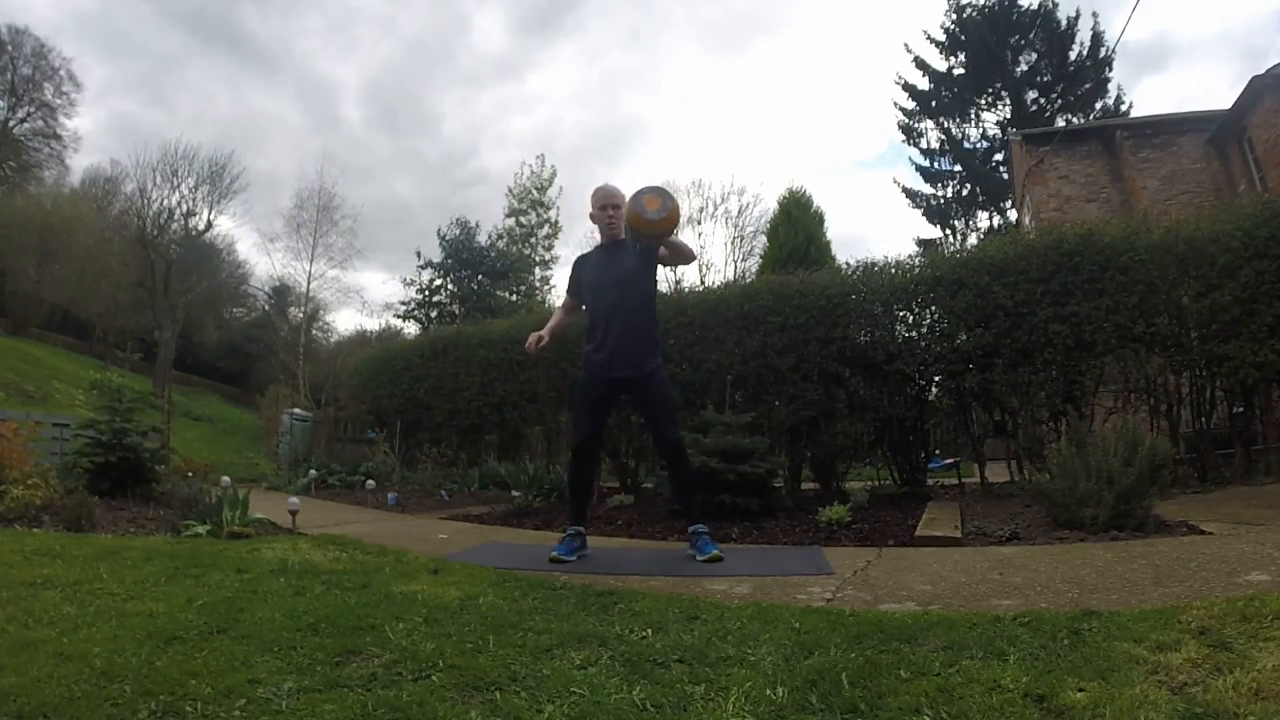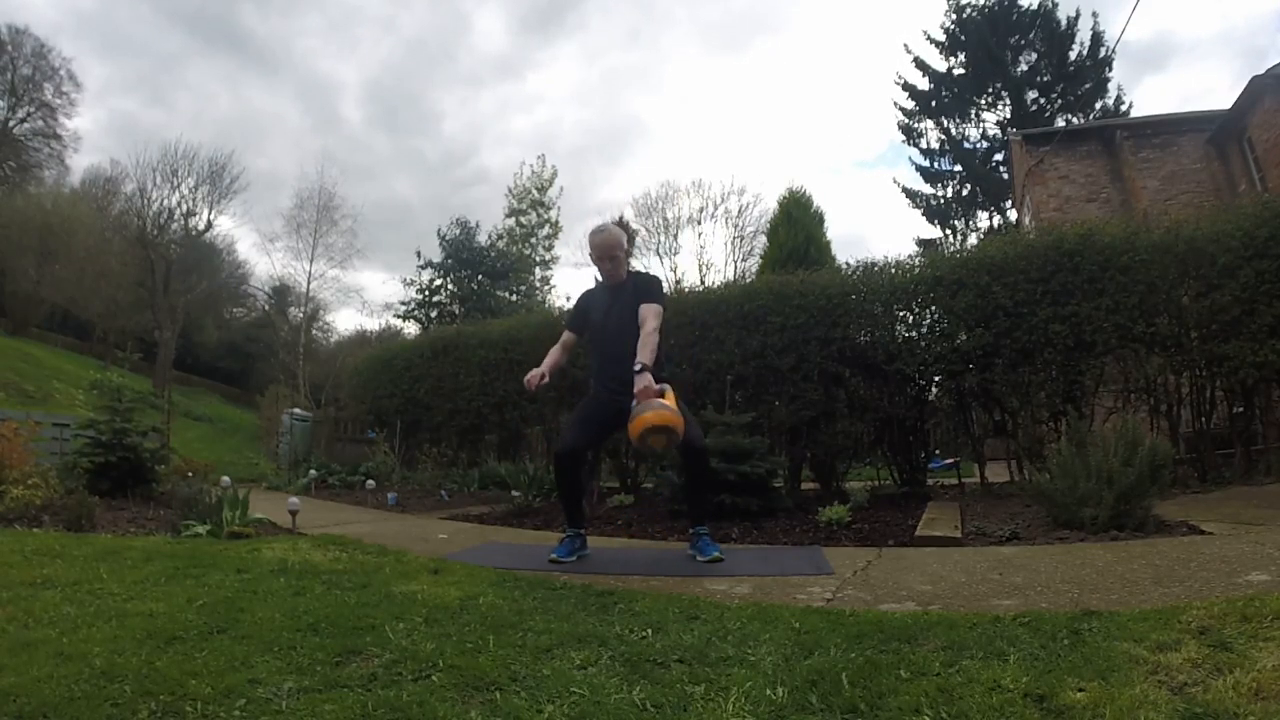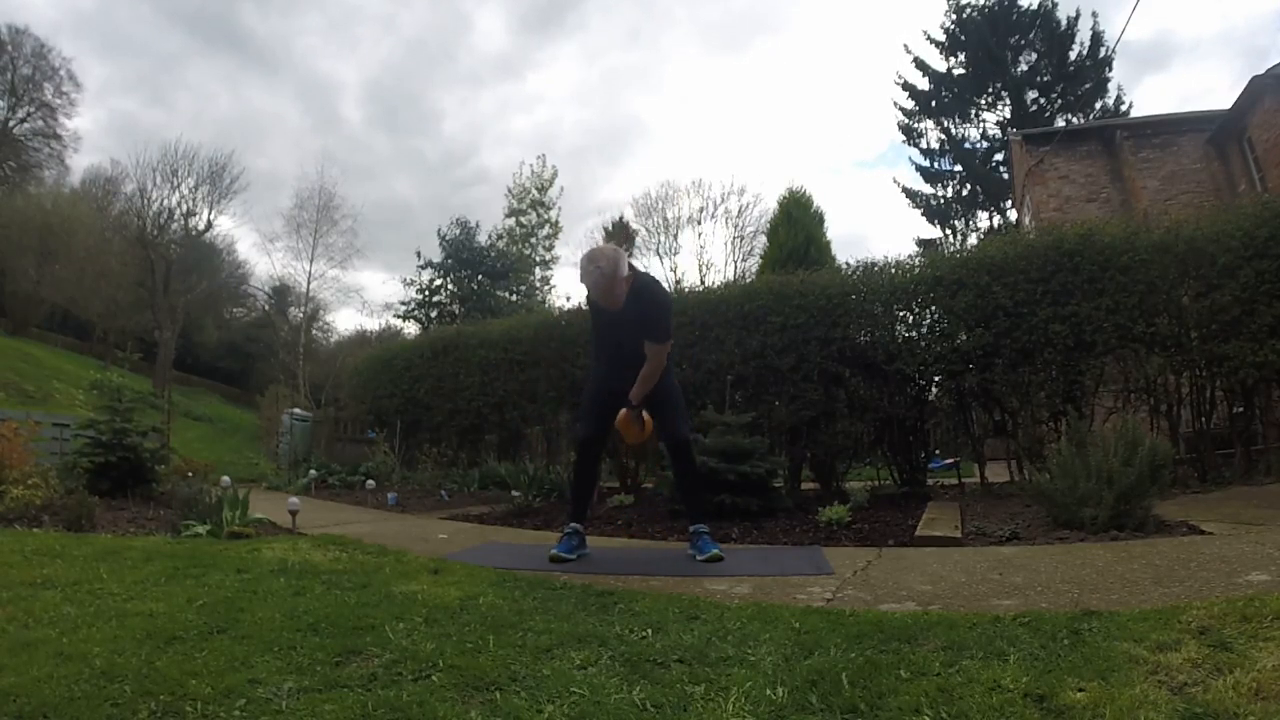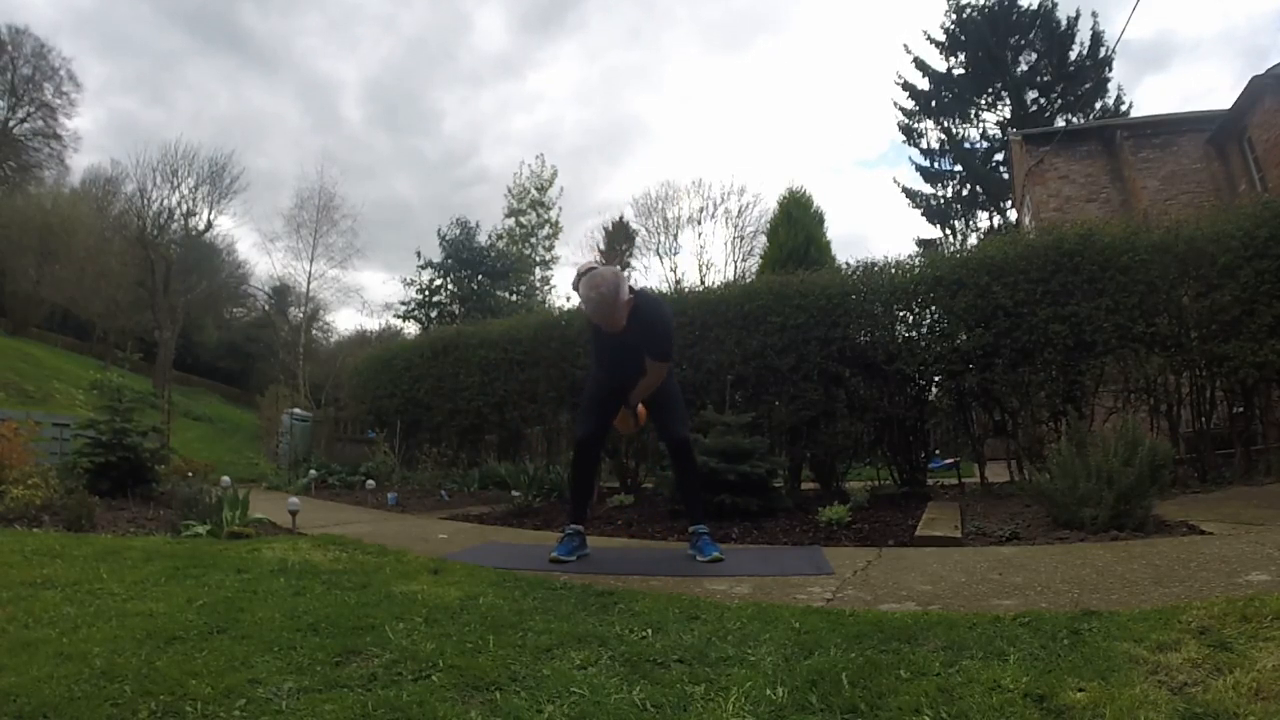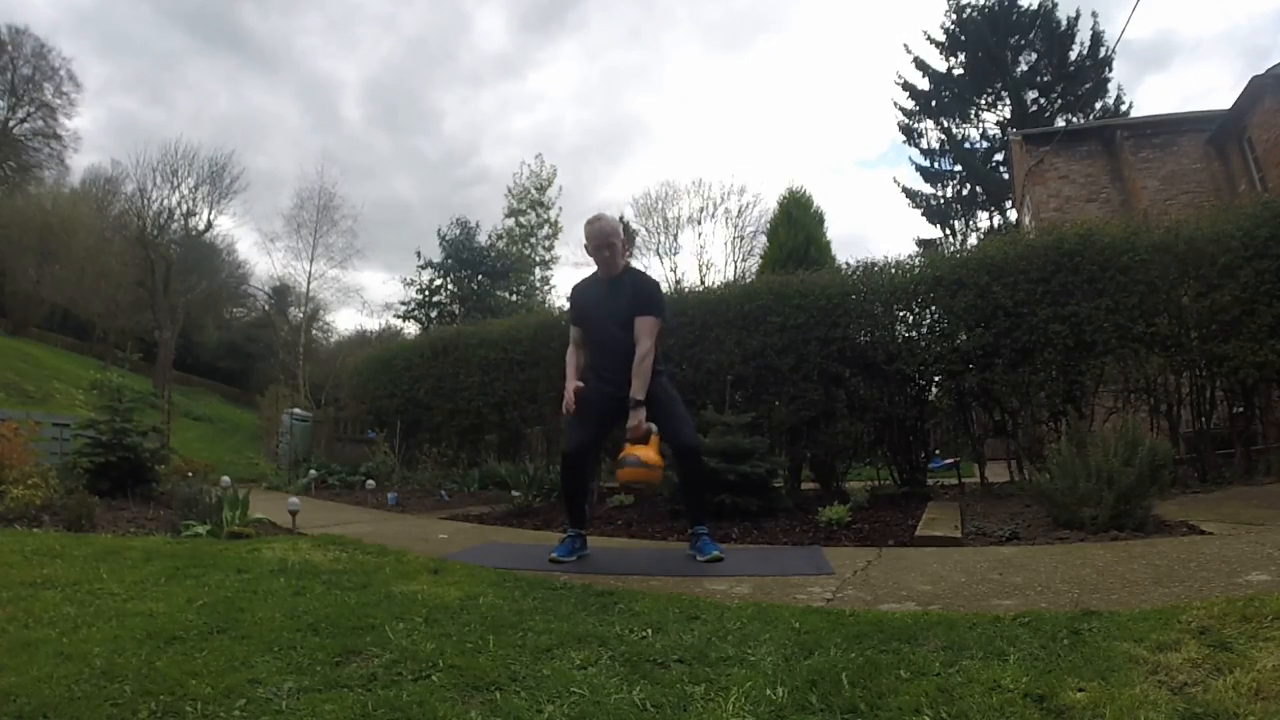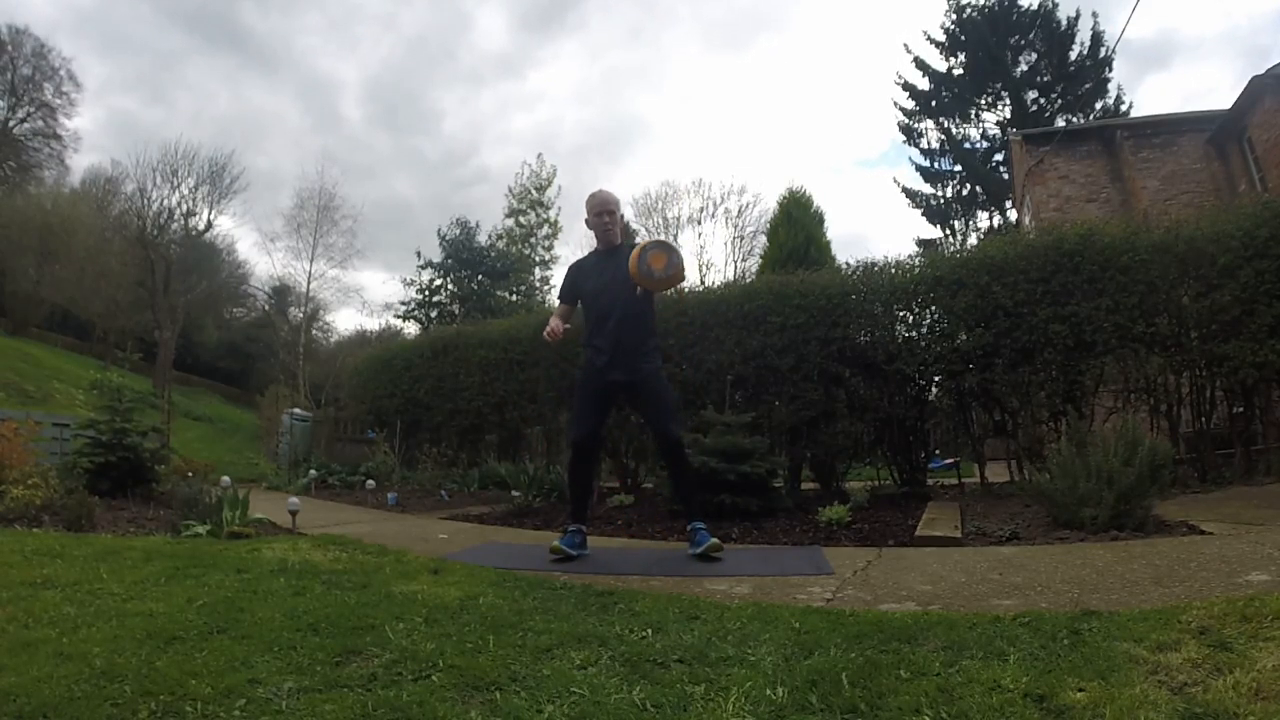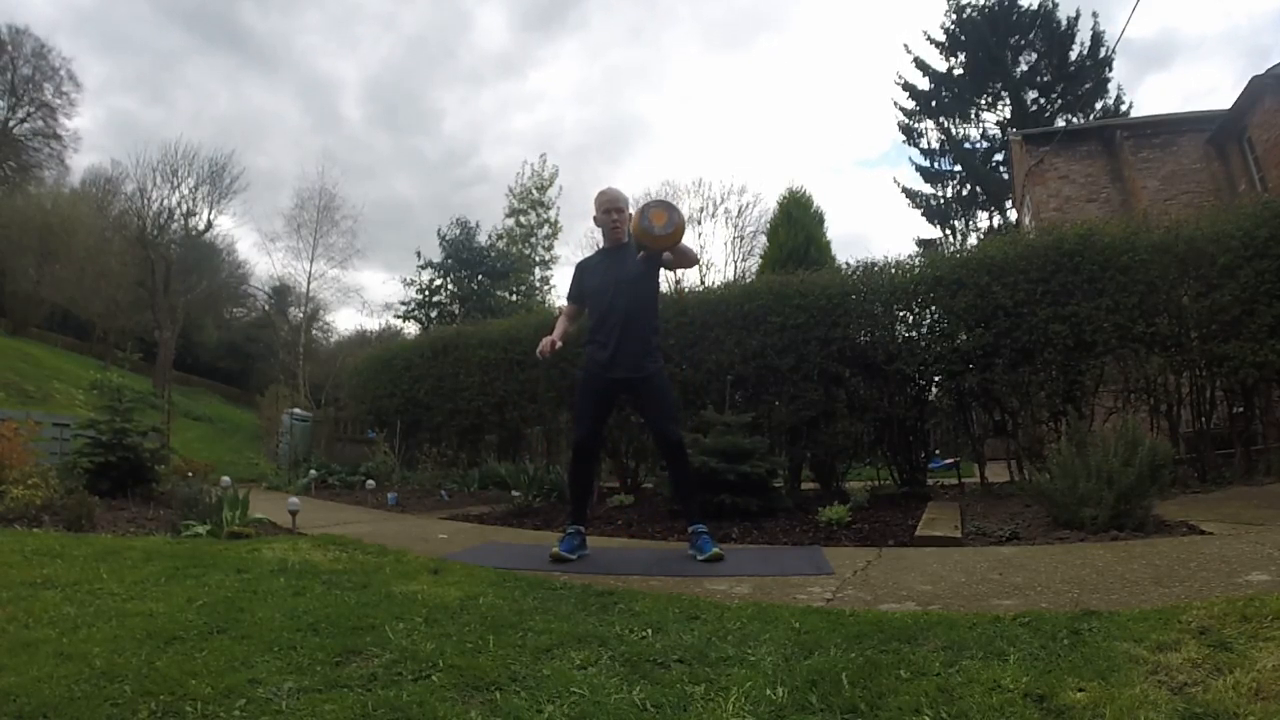
dt=0.3s
person 1, frame 1
left shoulder: (643, 248)
right shoulder: (584, 263)
left elbow: (687, 257)
right elbow: (569, 306)
left wrist: (664, 236)
right wrist: (546, 331)
left hip: (644, 366)
right hip: (598, 369)
left knee: (671, 444)
right knee: (583, 447)
left ankle: (697, 531)
right ankle: (576, 533)
person 1, frame 2
left shoulder: (646, 285)
right shoulder: (588, 301)
left elbow: (650, 328)
right elbow: (564, 346)
left wrist: (643, 370)
right wrist: (543, 370)
left hip: (647, 385)
right hip: (605, 396)
left knee: (696, 447)
right knee: (566, 452)
left ankle: (699, 534)
right ankle: (575, 534)
person 1, frame 3
left shoulder: (654, 297)
right shoulder: (595, 282)
left elbow: (655, 362)
left wrist: (634, 403)
left hip: (650, 379)
right hip: (606, 374)
left knee: (679, 443)
right knee: (587, 444)
left ankle: (699, 532)
right ankle: (575, 532)
person 1, frame 4
left shoulder: (656, 315)
right shoulder: (593, 295)
left elbow: (655, 375)
right elbow: (584, 272)
left wrist: (631, 400)
right wrist: (583, 275)
left hip: (649, 383)
right hip: (606, 377)
left knee: (680, 442)
right knee: (585, 444)
left ankle: (699, 533)
right ankle: (575, 533)
person 1, frame 5
left shoulder: (644, 286)
right shoulder: (581, 292)
left elbow: (645, 347)
right elbow: (576, 346)
left wrist: (638, 403)
right wrist: (570, 383)
left hip: (648, 382)
right hip: (601, 388)
left knee: (688, 445)
right knee: (572, 452)
left ankle: (698, 533)
right ankle: (576, 534)
person 1, frame 6
right shoulder: (579, 269)
right elbow: (561, 313)
right wrist: (554, 325)
left hip: (643, 367)
right hip: (597, 369)
left knee: (671, 442)
right knee: (582, 444)
left ankle: (696, 528)
right ankle: (576, 530)
person 1, frame 7
left shoulder: (646, 251)
right shoulder: (586, 267)
left elbow: (690, 260)
right elbow: (570, 313)
right wrist: (555, 336)
left hip: (645, 367)
right hip: (599, 368)
left knee: (672, 443)
right knee: (583, 446)
left ankle: (697, 531)
right ankle: (576, 531)
